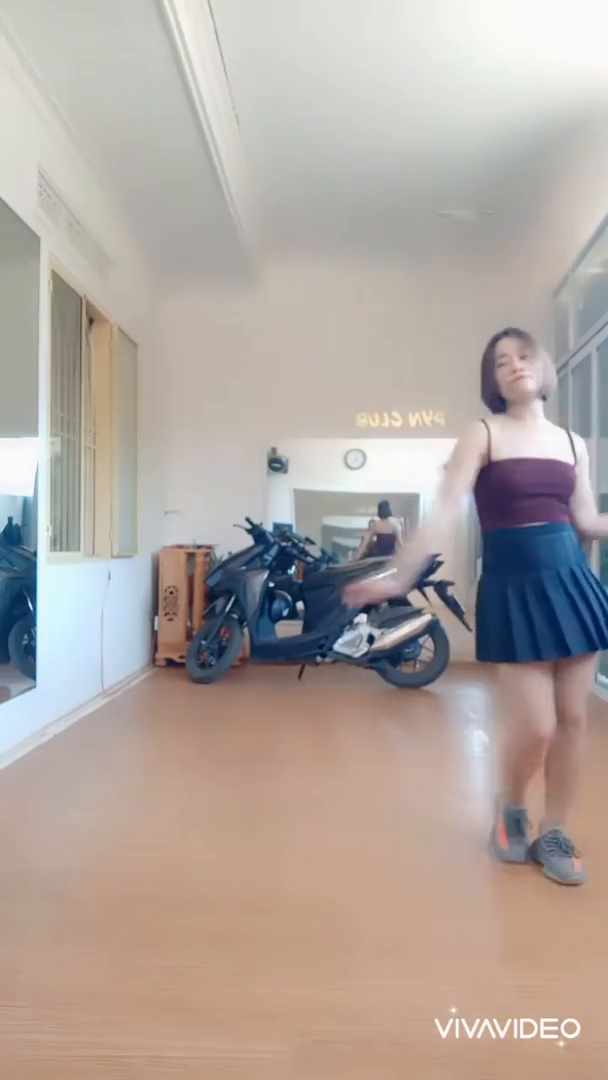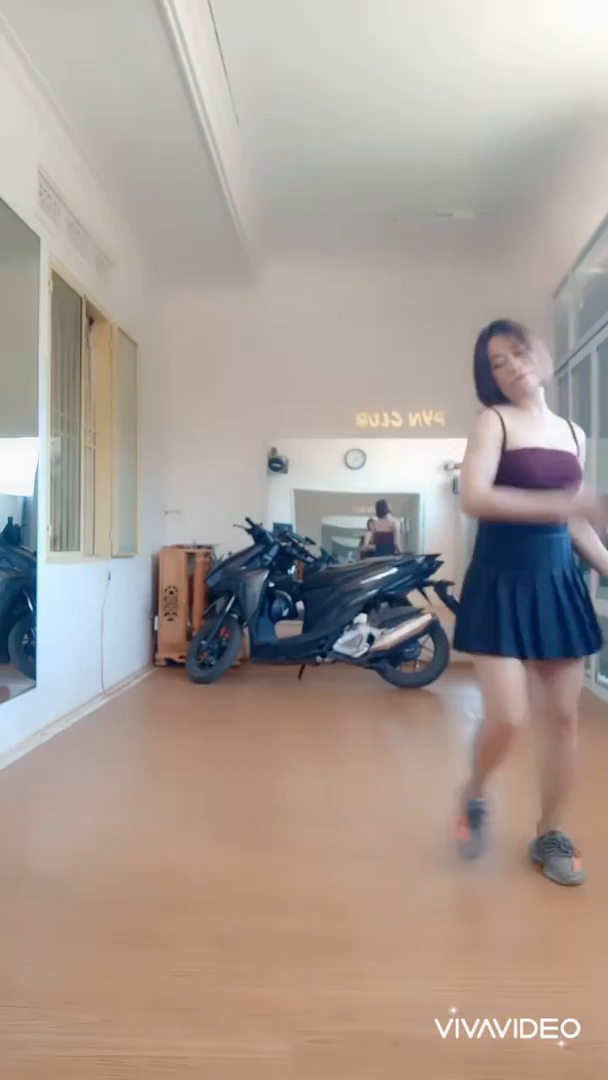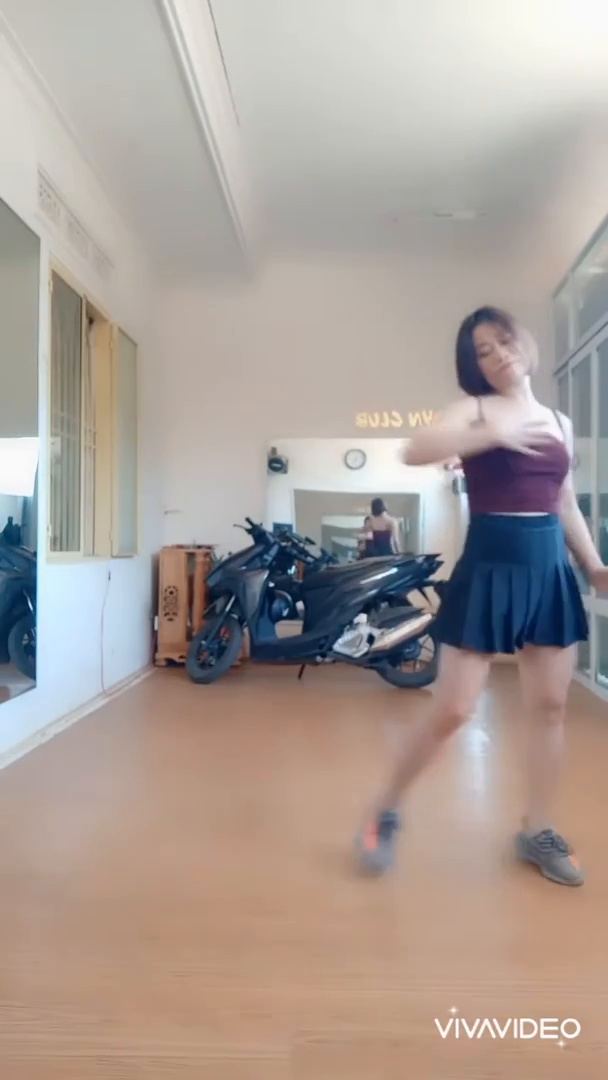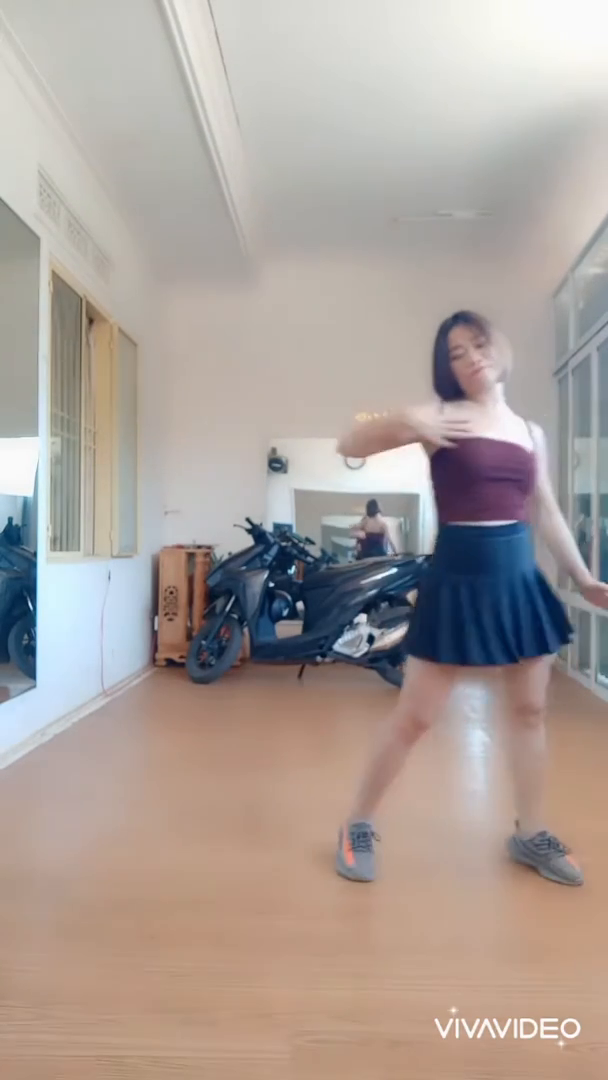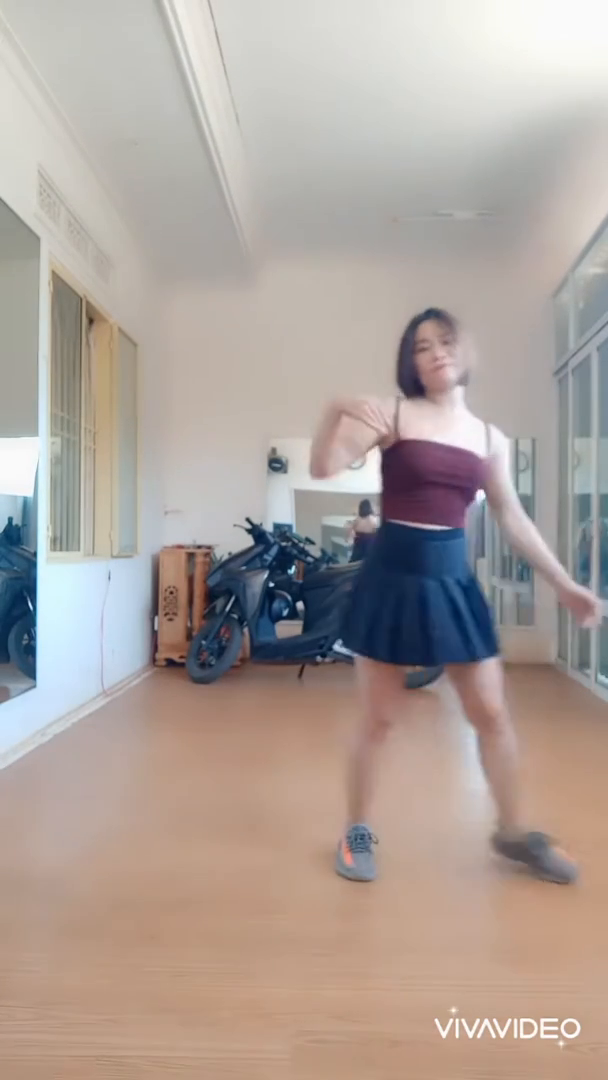
dt=0.2s
person 1, frame 1
right shoulder: (480, 435)
right elbow: (446, 508)
right wrist: (398, 572)
right hip: (506, 585)
right knee: (537, 726)
left ankle: (553, 833)
right ankle: (511, 807)
person 1, frame 2
right shoulder: (494, 422)
right elbow: (475, 498)
right wrist: (553, 504)
left hip: (558, 579)
right hip: (500, 580)
left knee: (562, 718)
right knee: (507, 718)
left ankle: (550, 835)
right ankle: (473, 800)
person 1, frame 3
left shoulder: (559, 423)
right shoulder: (476, 410)
right elbow: (415, 452)
right wrist: (487, 433)
left hip: (549, 572)
right hip: (489, 570)
left knee: (549, 708)
right knee: (450, 712)
left ankle: (536, 833)
right ankle: (385, 812)
person 1, frame 4
left shoulder: (530, 434)
right shoulder: (438, 415)
left elbow: (546, 514)
right elbow: (349, 447)
right wrist: (419, 428)
left hip: (515, 580)
right hip: (454, 578)
left knee: (529, 714)
right knee: (413, 719)
left ankle: (529, 834)
right ankle: (356, 828)
person 1, frame 5
left shoulder: (489, 438)
right shoulder: (393, 413)
left elbow: (512, 517)
right elbow: (322, 468)
left wrist: (564, 582)
right wrist: (335, 411)
left hip: (450, 580)
right hip: (390, 578)
left knee: (491, 713)
right knee: (377, 719)
left ankle: (515, 832)
right ankle: (356, 832)
